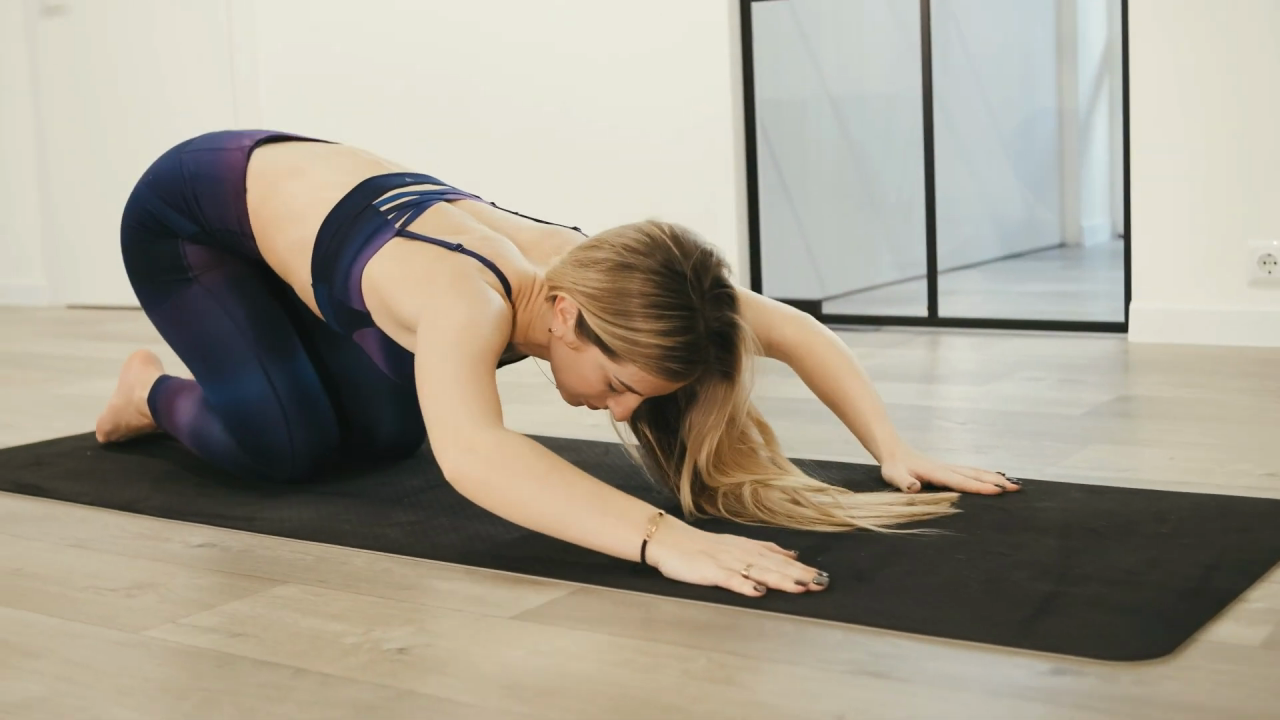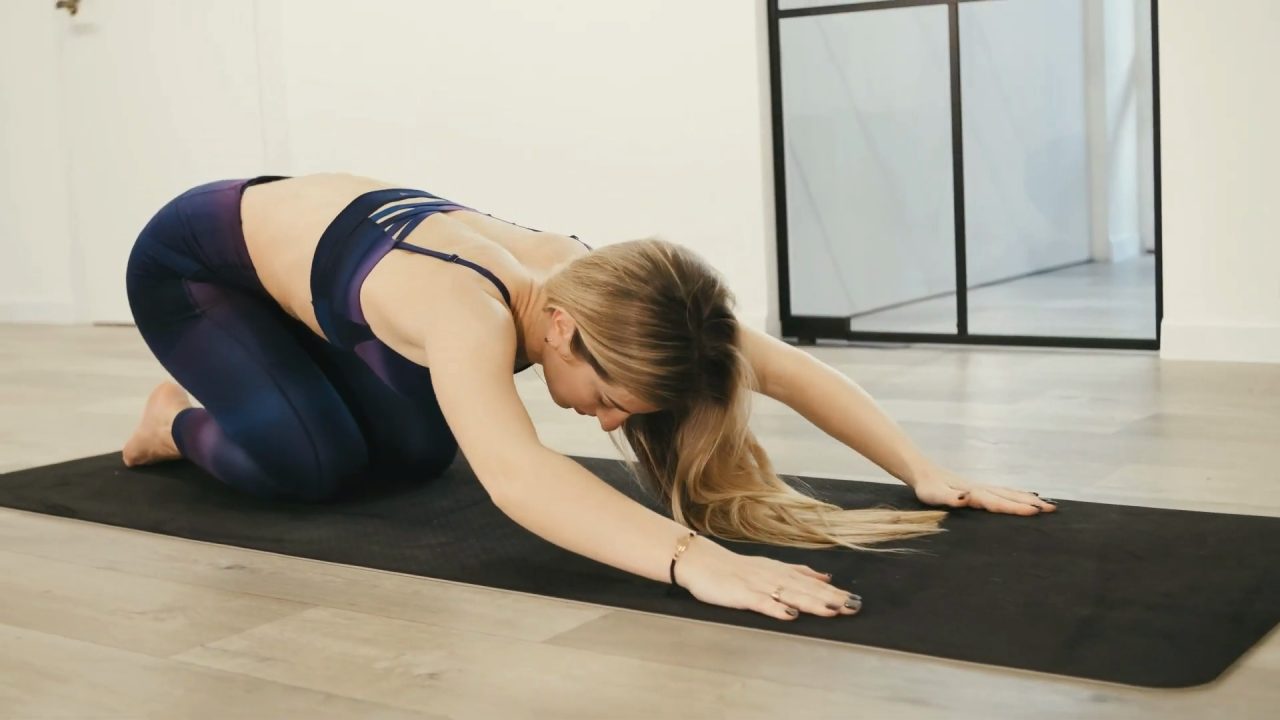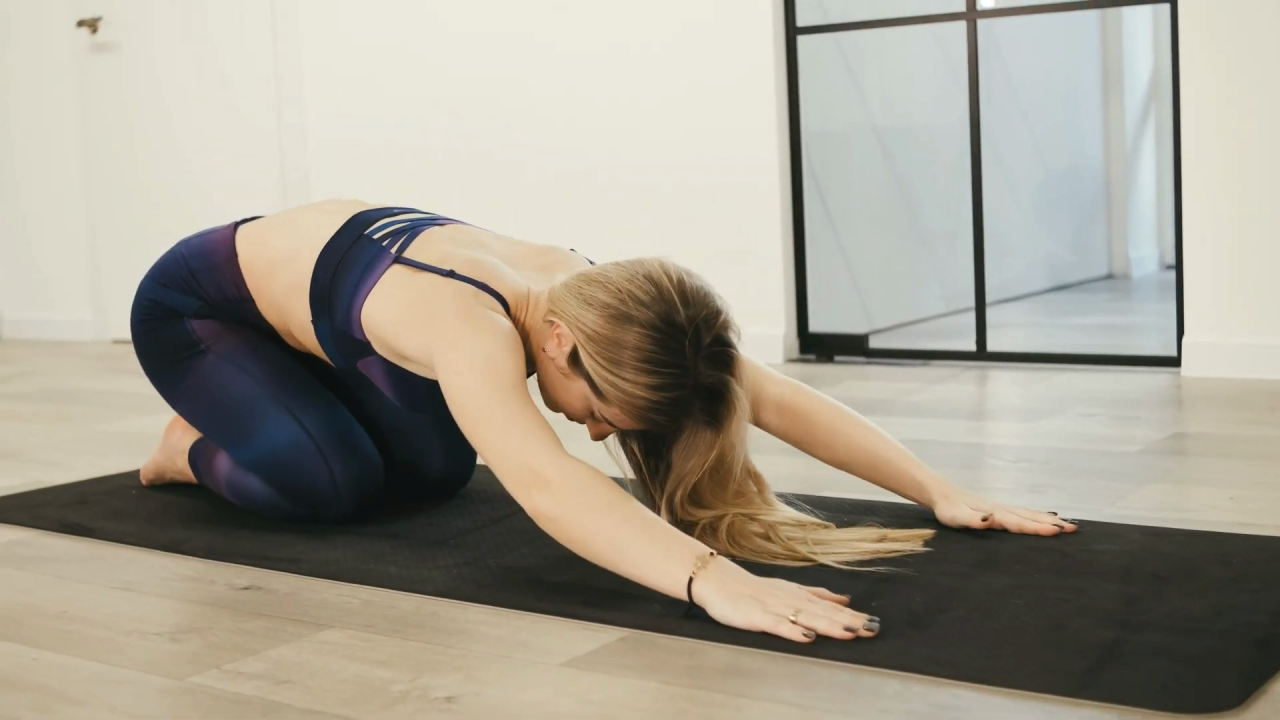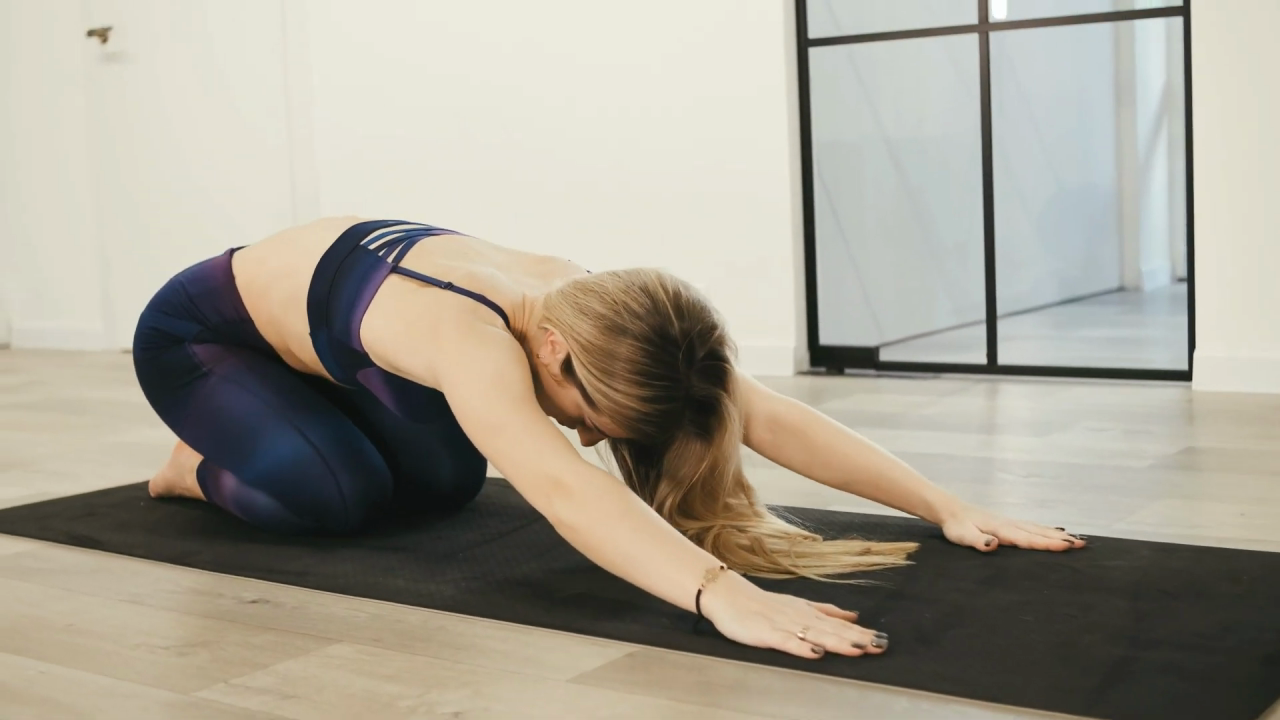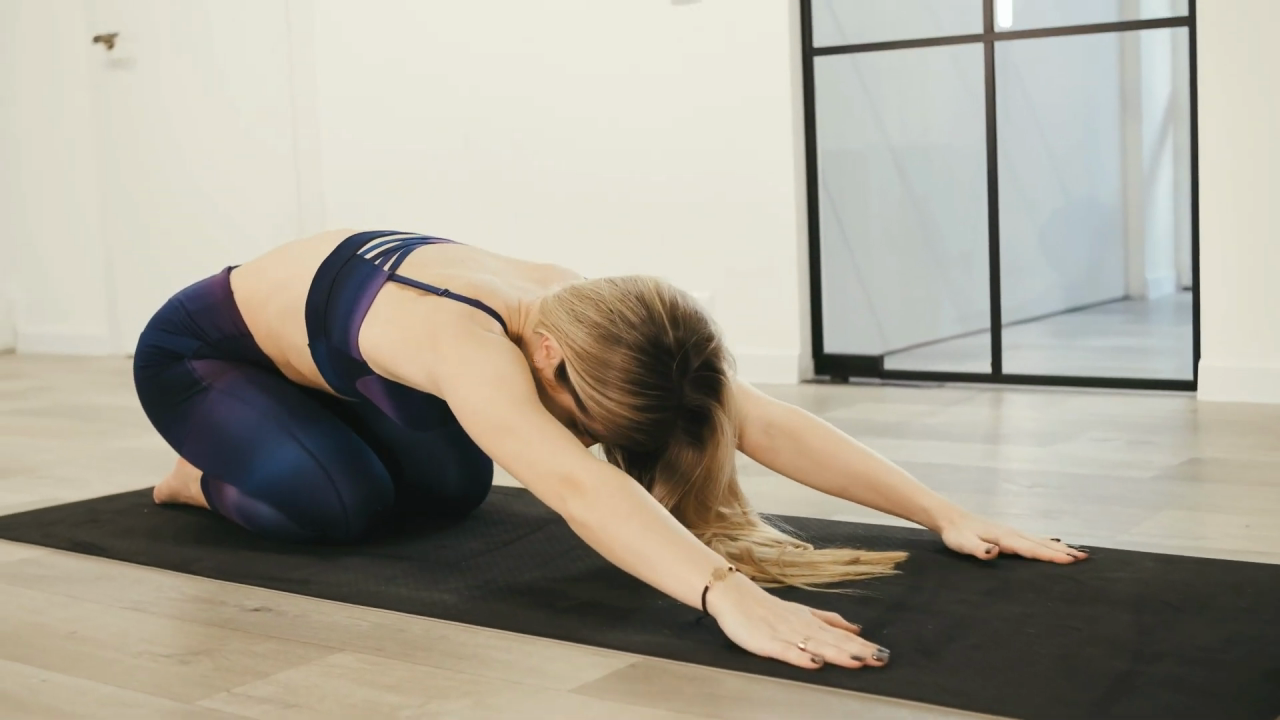
dt=0.4s
person 1, frame 1
left shoulder: (595, 277)
right shoulder: (469, 299)
left elbow: (794, 329)
right elbow: (473, 454)
left wrist: (893, 453)
right wrist: (662, 539)
left hip: (294, 200)
right hip: (188, 210)
left knee: (386, 435)
right knee: (285, 441)
left ankle: (232, 374)
right ankle: (159, 394)
person 1, frame 2
left shoulder: (593, 285)
right shoulder: (469, 308)
left elbow: (788, 367)
right elbow: (513, 474)
left wrist: (925, 472)
right wrist: (696, 562)
left hip: (295, 251)
right hip: (193, 258)
left knee: (415, 453)
right knee: (312, 460)
left ankle: (243, 400)
right ankle: (182, 422)
person 1, frame 3
left shoulder: (594, 299)
right shoulder: (469, 324)
left elbow: (775, 397)
right elbow: (543, 484)
left wrist: (940, 490)
right wrist: (714, 581)
left hip: (303, 296)
right hip: (197, 301)
left knee: (433, 470)
right knee: (329, 480)
left ankle: (264, 418)
right ankle: (197, 449)
person 1, frame 4
left shoulder: (593, 308)
right shoulder: (467, 337)
left elbow: (769, 417)
right elbow: (559, 489)
left wrist: (946, 507)
right wrist: (722, 594)
left hip: (307, 332)
right hip: (198, 329)
left knee: (444, 481)
right knee: (337, 492)
left ankle: (279, 433)
right ankle: (205, 466)
person 1, frame 5
left shoulder: (588, 315)
right shoulder: (467, 343)
left elbow: (764, 422)
right elbow: (570, 486)
left wrist: (945, 514)
right wrist: (729, 592)
left hip: (310, 347)
right hip: (196, 346)
left knee: (452, 486)
right knee: (337, 500)
left ankle: (276, 442)
right ankle: (207, 477)
